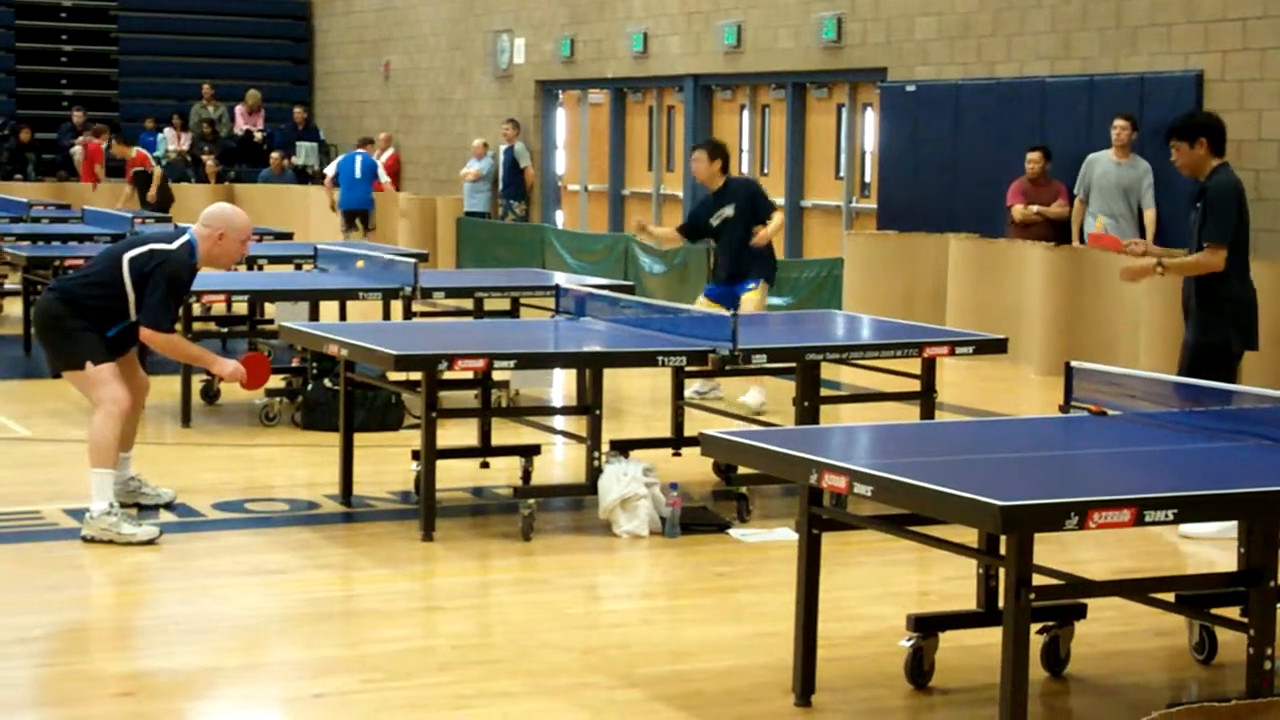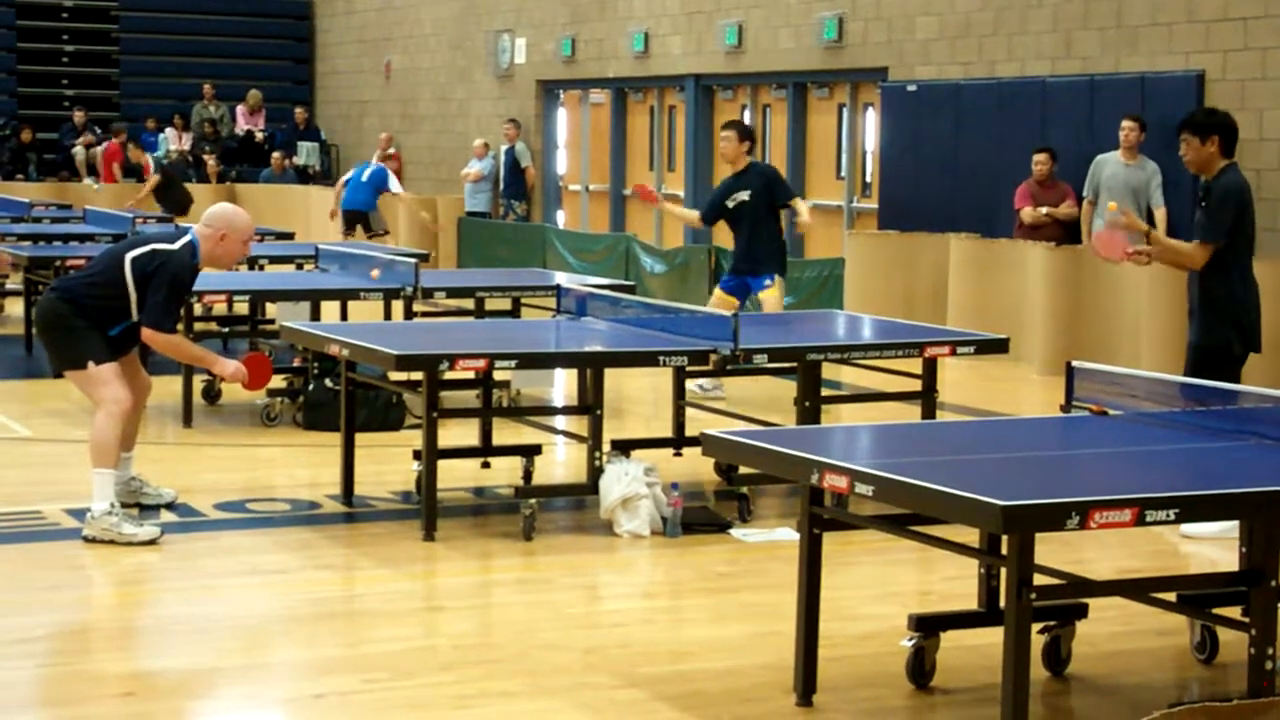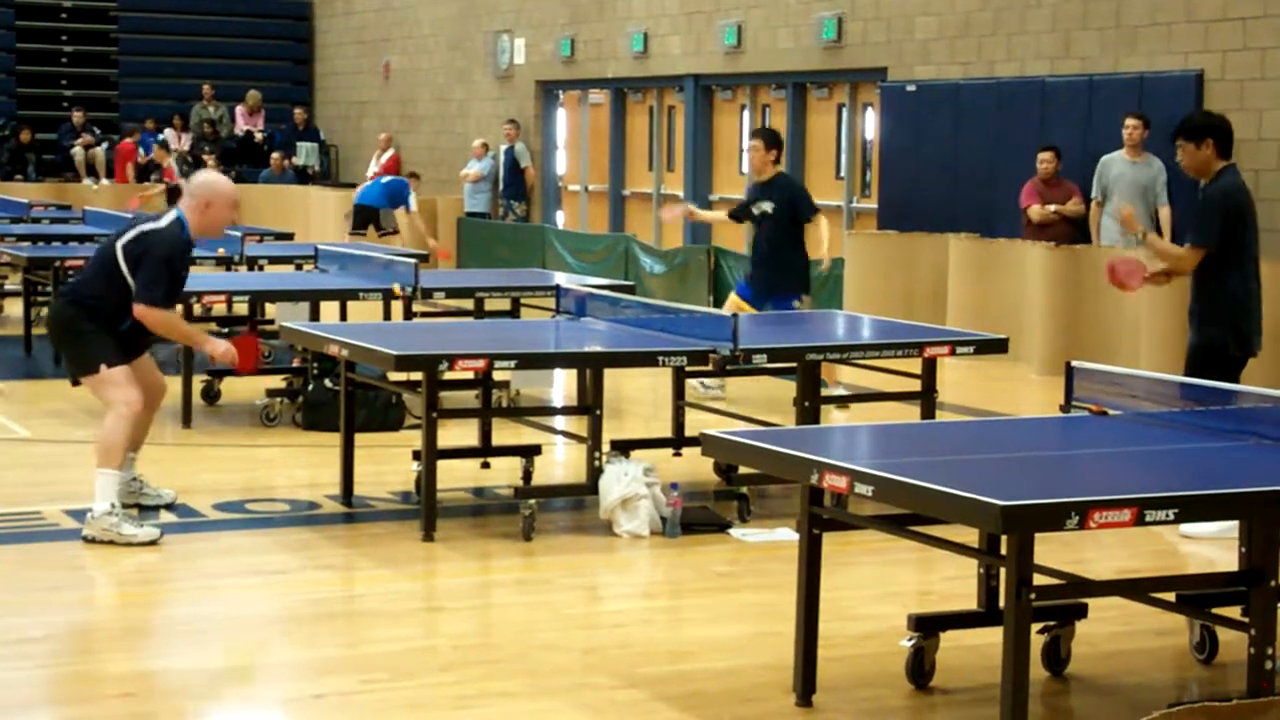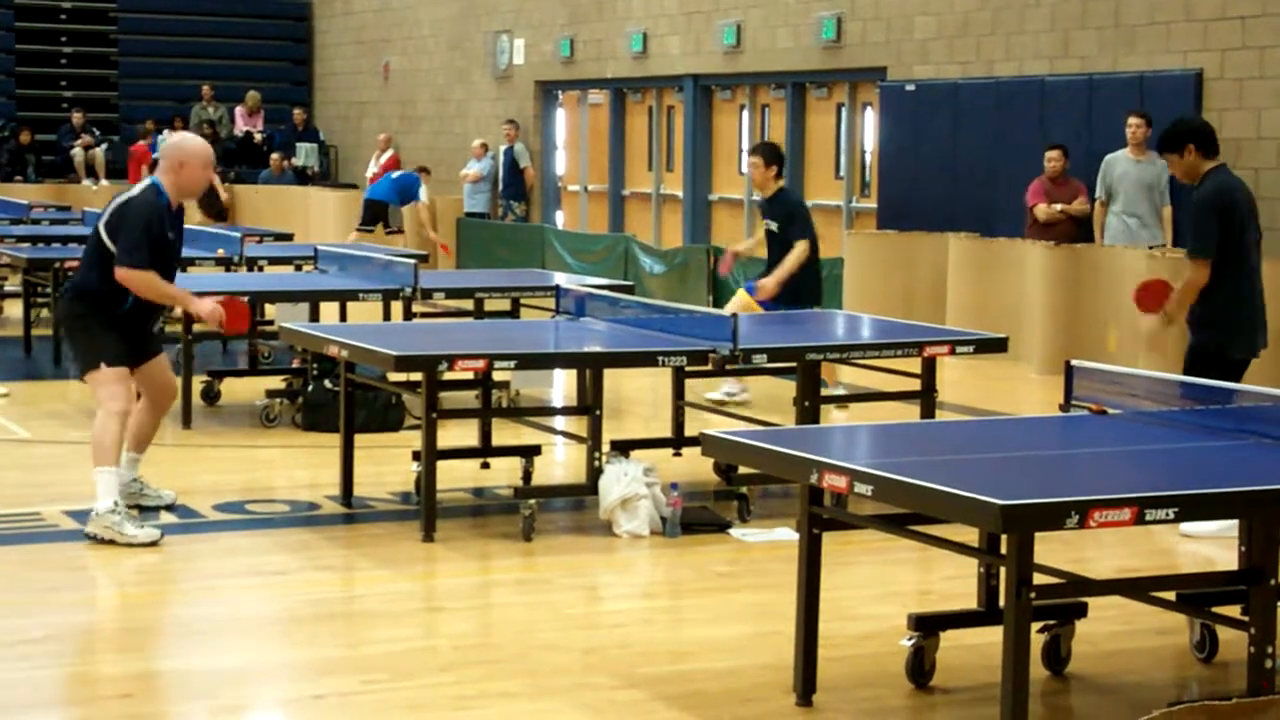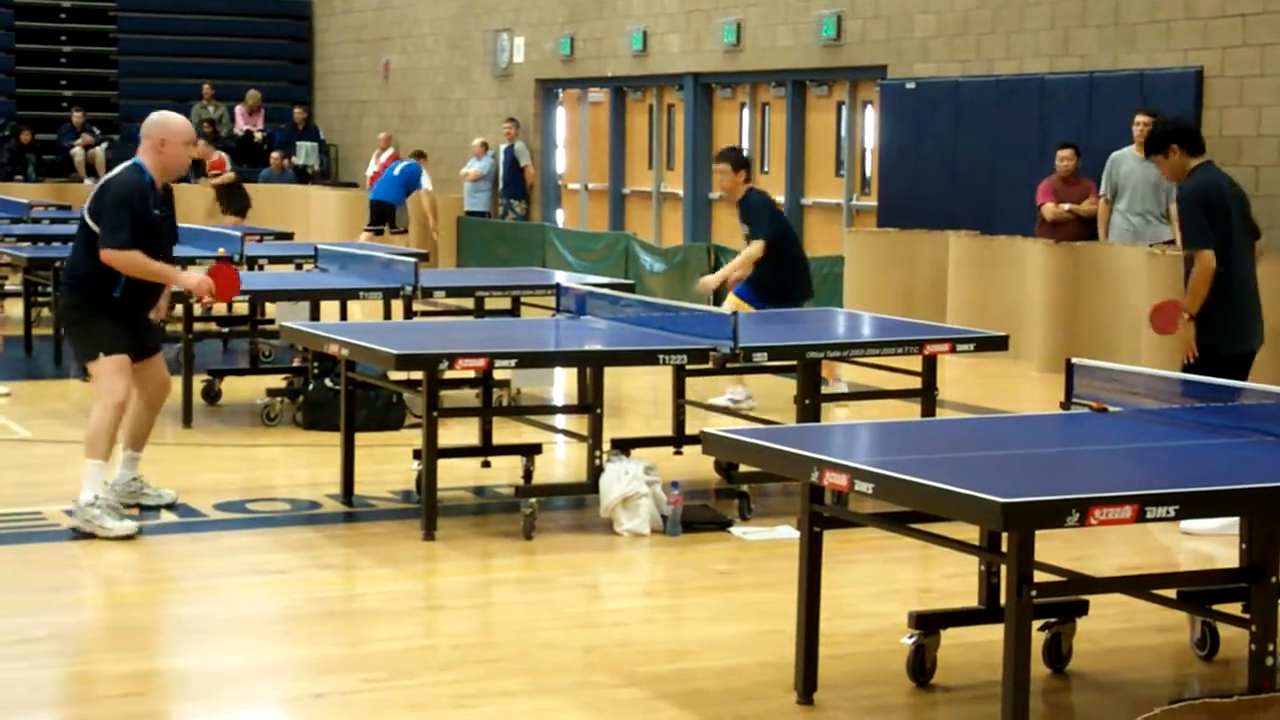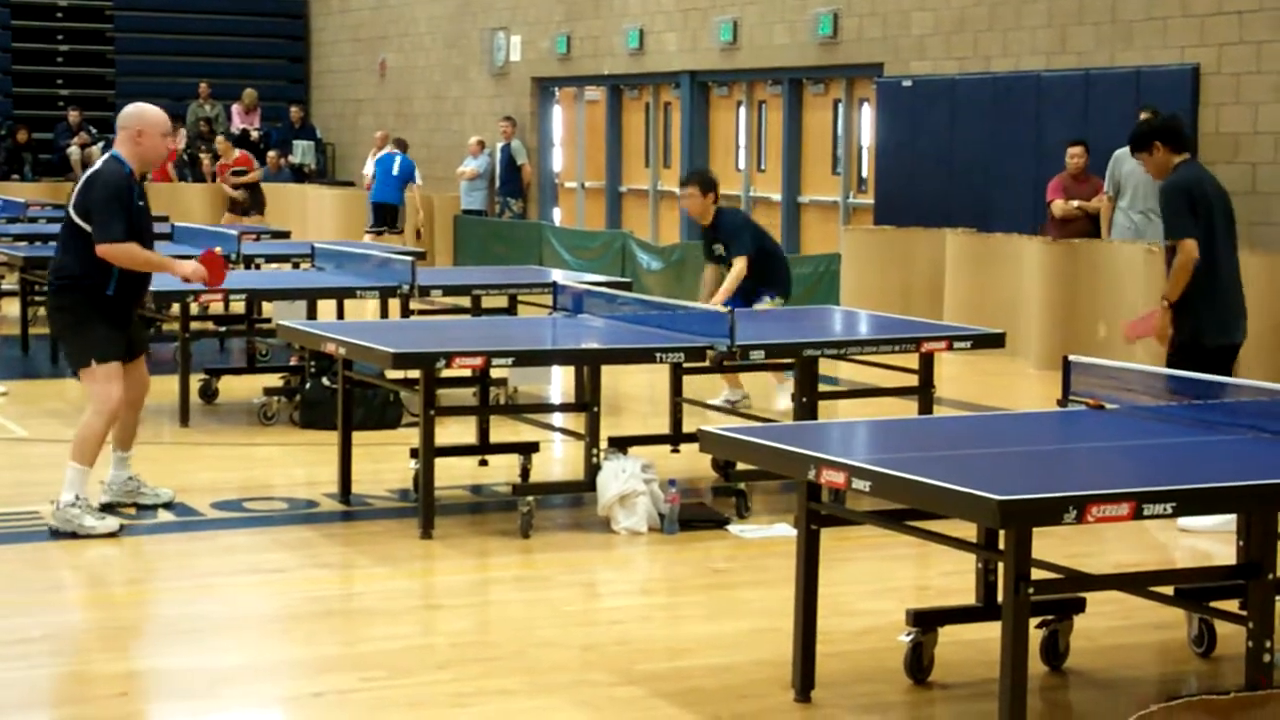
dt=0.2s
person 1, frame 1
left shoulder: (1222, 188)
right shoulder: (1212, 188)
left elbow: (1215, 260)
left wrist: (1157, 265)
right wrist: (1159, 257)
left hip: (1221, 322)
right hip: (1209, 320)
person 1, frame 2
left shoulder: (1228, 189)
right shoulder: (1218, 187)
left elbow: (1198, 257)
left wrist: (1144, 230)
right wrist: (1155, 252)
left hip: (1224, 322)
right hip: (1217, 320)
left ankle: (1230, 513)
person 1, frame 3
left shoulder: (1219, 193)
right shoulder: (1230, 188)
left elbow: (1190, 259)
left wrist: (1141, 233)
right wrist: (1168, 271)
left hip: (1221, 325)
right hip: (1230, 321)
person 1, frame 4
left shoulder: (1205, 196)
right shoulder: (1237, 189)
left elbow: (1200, 272)
left wrist: (1167, 315)
right wrist: (1186, 297)
left hip: (1219, 327)
right hip: (1243, 323)
person 1, frame 5
left shoulder: (1193, 191)
right shoulder: (1229, 186)
left elbow: (1205, 262)
right elbow: (1251, 250)
left wrist: (1189, 317)
left hip: (1218, 326)
right hip: (1243, 322)
person 1, frame 6
left shoulder: (1176, 185)
right shoulder: (1209, 183)
left elbow: (1188, 254)
left wrist: (1166, 304)
left hip: (1200, 321)
right hip: (1227, 318)
person 2, frame 1
left shoulder: (179, 251)
right shoulder: (174, 263)
left elbow: (150, 326)
right elbow: (153, 334)
right wrist: (214, 363)
left hip: (87, 316)
right hip: (63, 317)
left knee: (136, 389)
right knee: (114, 401)
left ankle: (122, 482)
right ankle: (101, 514)
person 2, frame 2
left shoulder: (180, 251)
right shoulder: (176, 264)
right elbow: (155, 334)
right wrist: (216, 363)
left hip: (87, 316)
right hip: (65, 317)
left knee: (137, 388)
right knee: (116, 401)
left ankle: (124, 482)
right ankle: (102, 514)
person 2, frame 3
left shoulder: (174, 232)
right shoulder: (165, 240)
right elbow: (147, 309)
right wrist: (205, 343)
left hip: (109, 321)
right hip: (79, 320)
left knee: (152, 389)
right knee: (126, 403)
left ankle: (125, 482)
right ankle: (103, 514)
person 2, frame 4
left shoulder: (171, 207)
right shoulder: (142, 206)
right elbow: (128, 273)
left wrist: (170, 306)
right wrist: (192, 304)
left hip: (129, 315)
right hip: (91, 313)
left knee: (162, 389)
right knee: (115, 402)
left ankle: (127, 481)
right ankle: (106, 511)
person 2, frame 5
left shoulder: (159, 189)
right shoulder: (124, 186)
right elbow: (113, 253)
left wrist: (160, 292)
right wrist: (180, 278)
left hip: (129, 305)
right hip: (91, 303)
left knee: (156, 386)
right knee: (116, 393)
left ankle: (125, 482)
right ankle: (90, 501)
person 2, frame 6
left shoulder: (124, 178)
right shoulder: (108, 179)
right elbow: (110, 248)
left wrist: (145, 283)
right wrist: (175, 267)
left hip: (108, 303)
right hip: (82, 304)
left knee: (135, 387)
right knee: (109, 397)
left ankle: (121, 481)
right ankle: (69, 505)
person 3, frame 1
left shoulder: (746, 188)
right shoulder: (704, 206)
left elbow: (777, 215)
right elbow: (679, 236)
left wrist: (770, 230)
right wrist: (648, 230)
left hip: (755, 271)
right hip: (725, 275)
left ankle: (757, 390)
right ankle: (709, 383)
person 3, frame 2
left shoulder: (765, 174)
right shoulder: (726, 186)
left elbow: (795, 201)
right elbow: (700, 219)
left wrist: (804, 215)
right wrist: (662, 204)
left hip: (768, 264)
right hip: (740, 266)
right ankle: (713, 382)
person 3, frame 3
left shoulder: (790, 187)
right shoulder: (755, 190)
left elbow: (818, 219)
right elbow: (730, 217)
left wrist: (825, 246)
right wrist: (693, 212)
left hip: (787, 278)
right hip: (758, 276)
left ankle: (834, 388)
right ankle: (714, 382)
person 3, frame 4
left shoulder: (791, 203)
right shoulder: (766, 202)
left elbow: (802, 247)
left wrist: (776, 278)
right wrist: (742, 248)
left hip: (801, 284)
right hip: (769, 279)
right knee: (730, 315)
left ankle: (835, 387)
right ankle: (735, 386)
person 3, frame 5
left shoulder: (757, 204)
right shoulder: (743, 204)
left elbow: (757, 249)
left wrist: (719, 276)
right wrist: (740, 272)
left hip: (792, 281)
right hip: (764, 278)
left ankle: (834, 383)
right ankle: (739, 393)
person 3, frame 6
left shoulder: (732, 222)
right shoulder: (706, 227)
left elbow: (739, 267)
right elbow: (713, 266)
left wrist: (716, 303)
right wrist: (703, 303)
left hip: (773, 282)
right hip: (741, 286)
left ankle: (783, 384)
right ankle: (736, 392)
